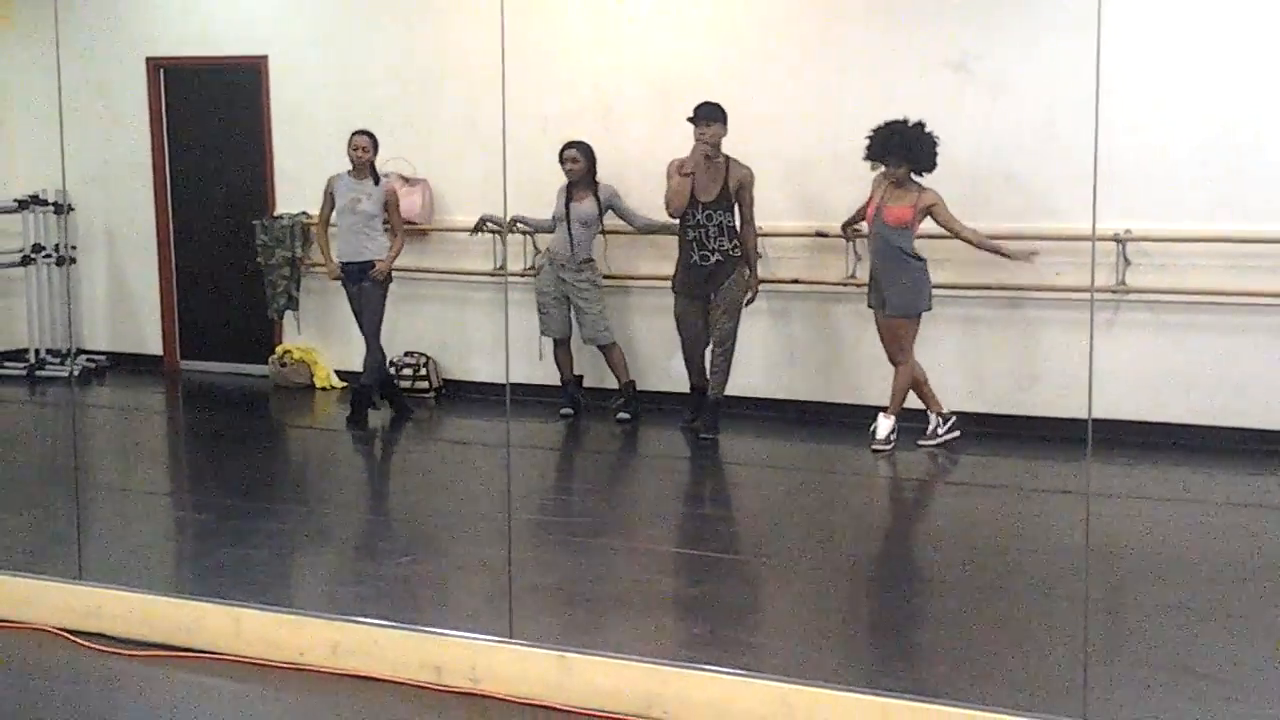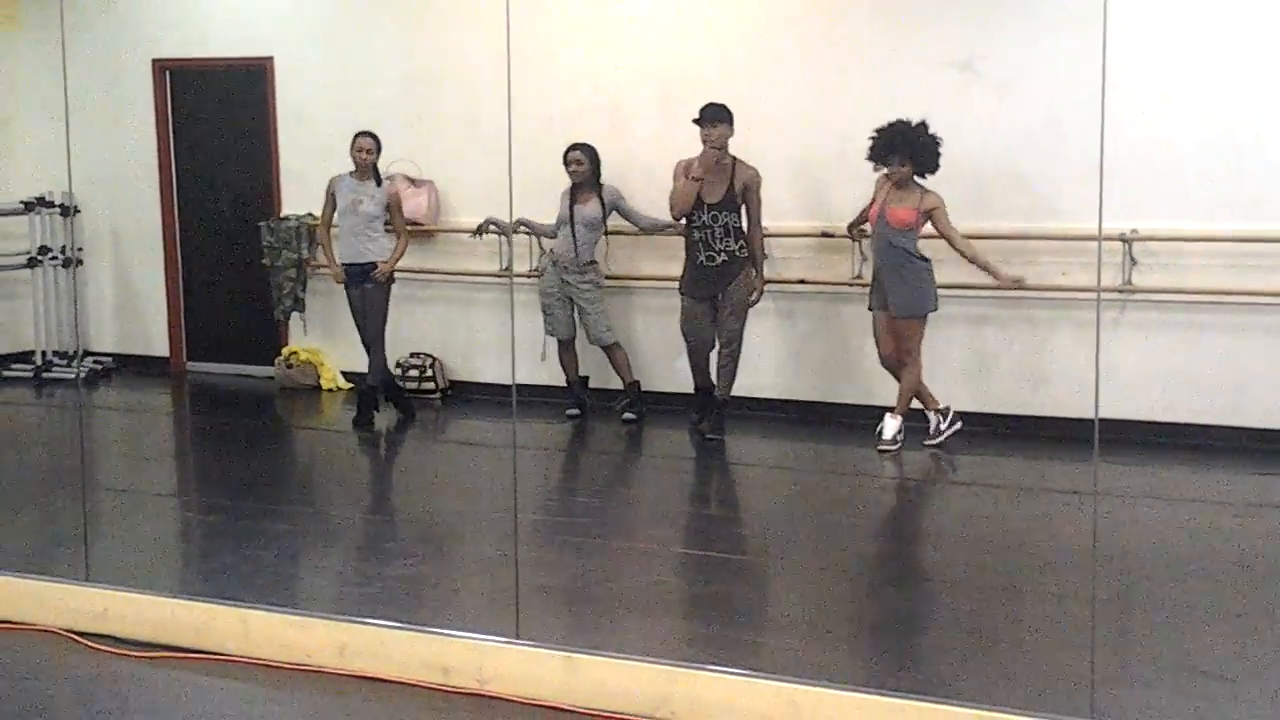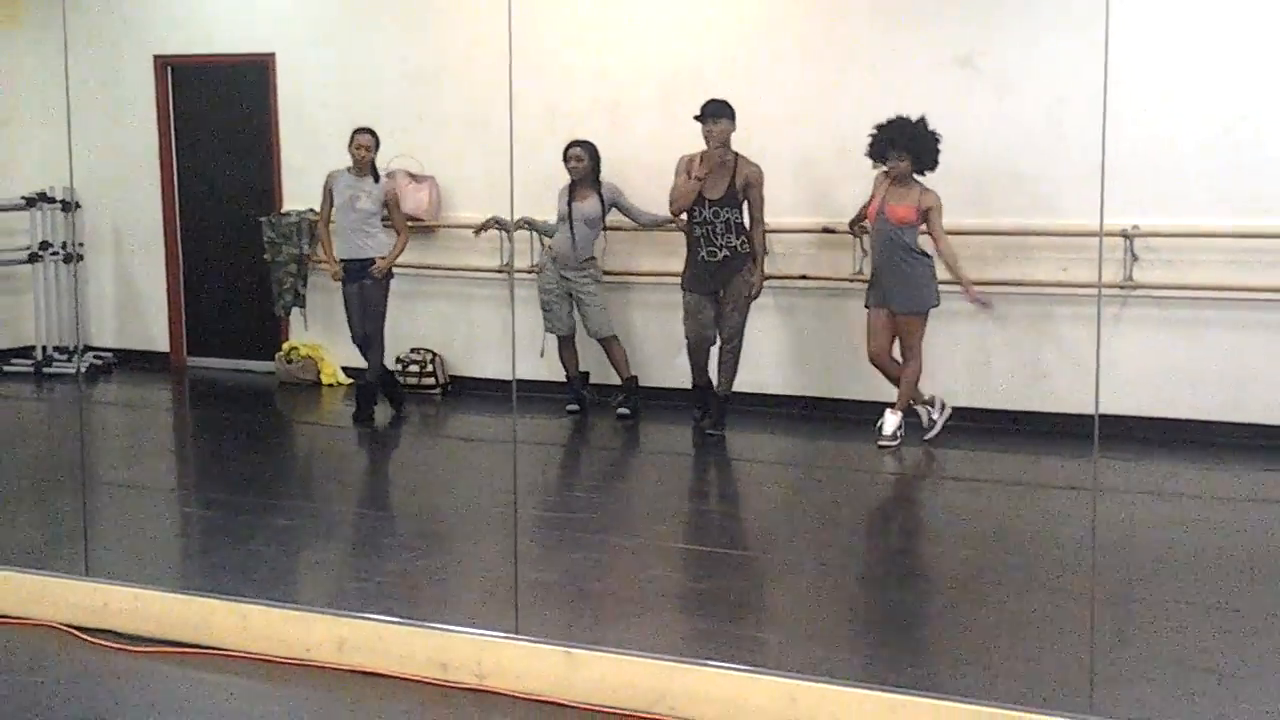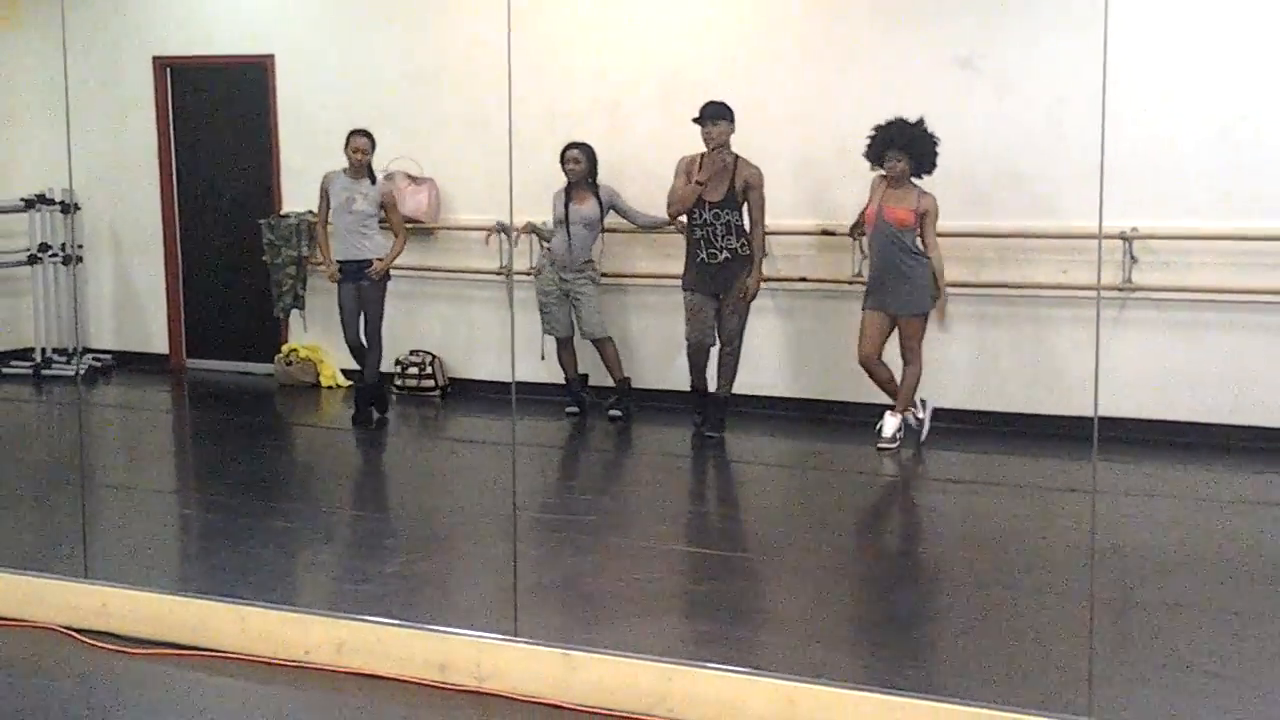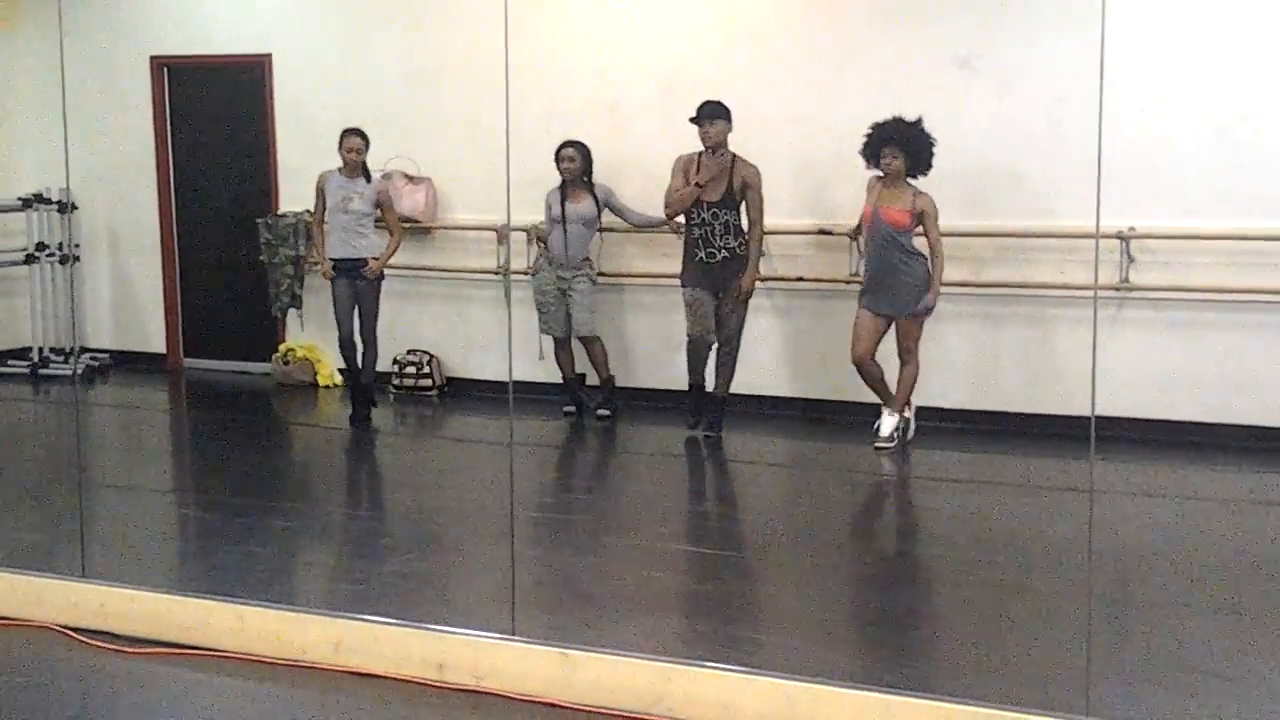
dt=0.1s
person 1, frame 1
left shoulder: (740, 173)
right shoulder: (678, 167)
left elbow: (747, 225)
right elbow: (674, 209)
left wrist: (753, 272)
right wrist: (691, 167)
left hip: (728, 268)
right hip: (690, 267)
left knee: (722, 341)
right knee: (692, 339)
left ankle: (711, 409)
right ankle: (697, 394)
person 1, frame 2
left shoulder: (746, 174)
right shoulder: (686, 168)
left elbow: (754, 227)
right elbow: (676, 211)
left wrist: (758, 273)
right wrist: (700, 172)
left hip: (735, 269)
right hip: (697, 268)
left knee: (729, 342)
right knee: (696, 339)
left ankle: (718, 409)
right ankle: (703, 392)
person 1, frame 3
left shoulder: (749, 171)
right shoulder: (688, 164)
left elbow: (757, 223)
right elbow: (675, 208)
left wrist: (759, 269)
right wrist: (703, 171)
left hip: (737, 265)
right hip: (699, 263)
left knee: (730, 337)
right knee: (697, 335)
left ankle: (719, 405)
right ankle: (701, 389)
person 1, frame 4
left shoulder: (748, 173)
right shoulder: (688, 165)
left elbow: (757, 225)
right elbow: (673, 210)
left wrist: (756, 271)
right wrist: (703, 176)
left hip: (736, 266)
right hip: (699, 266)
left knee: (730, 340)
right knee: (698, 338)
left ankle: (719, 407)
right ankle: (699, 392)
person 1, frame 5
left shoulder: (746, 172)
right shoulder: (685, 164)
left elbow: (755, 225)
right elbow: (671, 210)
left wrist: (752, 270)
right wrist: (702, 178)
left hip: (734, 265)
right hip: (697, 265)
left knee: (729, 339)
right knee: (699, 334)
left ankle: (716, 407)
right ankle: (696, 391)
person 2, frame 1
left shoulder: (925, 197)
right shoulder: (880, 184)
left elbow: (962, 231)
left wrist: (1007, 251)
right wrist: (848, 224)
left hip: (907, 282)
right hip: (880, 282)
left knee: (902, 357)
right knee: (898, 357)
left ankle: (887, 422)
right ankle: (940, 417)
person 2, frame 2
left shoulder: (928, 200)
right shoulder: (883, 184)
left elbow: (958, 241)
left wrist: (995, 273)
right wrist: (854, 225)
left hip: (913, 284)
right hip: (883, 283)
left knee: (906, 358)
right knee: (889, 359)
left ankle: (894, 423)
right ankle: (938, 413)
person 2, frame 3
left shoulder: (926, 198)
right shoulder: (882, 182)
left elbow: (941, 244)
left wrist: (966, 285)
right wrist: (855, 222)
left hip: (912, 281)
right hip: (881, 281)
left knee: (910, 354)
right knee: (877, 354)
left ankle: (895, 416)
right ankle: (927, 405)
person 2, frame 4
left shoulder: (924, 201)
right shoulder: (878, 186)
left elbow: (932, 250)
left wrist: (942, 295)
right wrist: (858, 227)
left hip: (913, 286)
right hip: (879, 286)
left knee: (911, 356)
right knee: (867, 356)
left ankle: (895, 419)
right ankle: (911, 406)
person 2, frame 5
left shoulder: (921, 201)
right shoulder: (874, 186)
left elbow: (936, 248)
left wrist: (934, 290)
right wrist: (859, 229)
left hip: (909, 285)
right hip: (875, 286)
left knee: (908, 356)
right knee: (860, 355)
left ankle: (893, 418)
right ankle: (895, 405)
person 3, frame 1
left shoulder: (384, 190)
right shoulder: (335, 183)
left elbow: (398, 233)
right elbow: (322, 226)
left wrist: (388, 262)
right wrist: (329, 261)
left hip: (374, 268)
right hip: (348, 268)
left knee: (371, 336)
right knee: (369, 336)
left ankle: (361, 401)
right ankle: (394, 396)
person 3, frame 2
left shoulder: (387, 192)
right shoulder: (337, 184)
left elbow: (402, 236)
right elbow: (324, 228)
left wrist: (391, 264)
right wrist: (332, 264)
left hip: (376, 269)
right hip: (350, 270)
left knee: (375, 338)
right knee: (367, 339)
left ankle: (366, 403)
right ankle: (394, 393)
person 3, frame 3
left shoulder: (384, 189)
right shoulder: (334, 180)
left elbow: (402, 233)
right elbow: (323, 224)
left wrist: (389, 260)
right wrist: (331, 261)
left hip: (374, 265)
right hip: (348, 266)
left knee: (374, 334)
right knee: (358, 335)
left ankle: (366, 398)
right ankle: (389, 384)
person 3, frame 4
left shoulder: (380, 191)
right shoulder: (330, 181)
left elbow: (400, 234)
right elbow: (321, 225)
left wrist: (387, 262)
right wrist: (328, 262)
left hip: (371, 267)
right hip: (344, 268)
left knee: (372, 335)
right knee: (351, 337)
left ankle: (365, 401)
right ankle: (374, 385)
person 3, frame 5
left shoulder: (376, 189)
right shoulder: (326, 181)
left elbow: (396, 233)
right elbow: (317, 224)
left wrist: (382, 262)
right wrist: (322, 259)
left hip: (366, 266)
right hip: (339, 266)
left knee: (368, 334)
right knee: (344, 334)
left ankle: (362, 402)
right ankle: (357, 379)
person 4, frame 1
left shoulder: (605, 192)
right shoulder: (563, 192)
left elbow: (636, 221)
left wrist: (670, 226)
right wrist: (520, 219)
left hip: (583, 272)
right hip: (551, 268)
left knee: (601, 335)
right knee: (560, 335)
left ankle: (628, 394)
right ankle: (571, 392)
person 4, frame 2
left shoulder: (609, 194)
right shoulder: (566, 195)
left elbow: (640, 221)
left wrist: (671, 224)
right wrist: (524, 224)
left hip: (586, 275)
right hip: (553, 270)
left knee: (605, 336)
right knee: (564, 336)
left ankle: (633, 394)
right ankle: (577, 393)
person 4, frame 3
left shoulder: (608, 191)
right shoulder: (565, 192)
left elbow: (640, 217)
left wrist: (672, 219)
right wrist: (527, 222)
left hip: (585, 270)
right hip: (553, 266)
left knee: (603, 331)
right knee: (564, 332)
left ankle: (630, 389)
right ankle: (576, 389)
person 4, frame 4
left shoulder: (605, 194)
right shoulder: (559, 196)
left elbow: (636, 218)
right elbow: (551, 235)
left wrist: (669, 220)
right wrist: (535, 229)
left hip: (583, 272)
right hip: (550, 269)
left knee: (597, 332)
right knee: (561, 334)
left ankle: (622, 391)
right ankle: (575, 391)
person 4, frame 5
left shoulder: (600, 192)
right shoulder: (553, 195)
left elbow: (631, 217)
right elbow: (547, 231)
left wrist: (666, 220)
right wrist: (540, 232)
left hip: (580, 270)
right hip: (547, 268)
left knee: (585, 331)
right knee: (559, 334)
left ankle: (608, 390)
right ankle: (572, 390)
